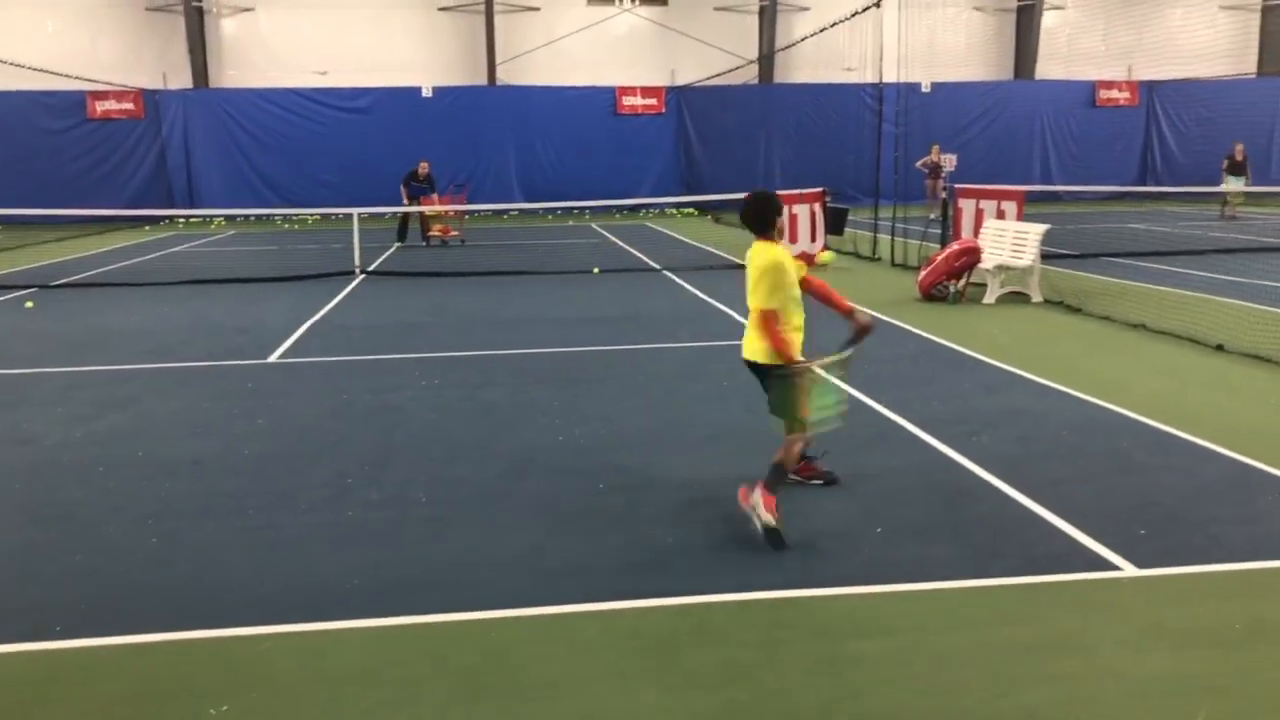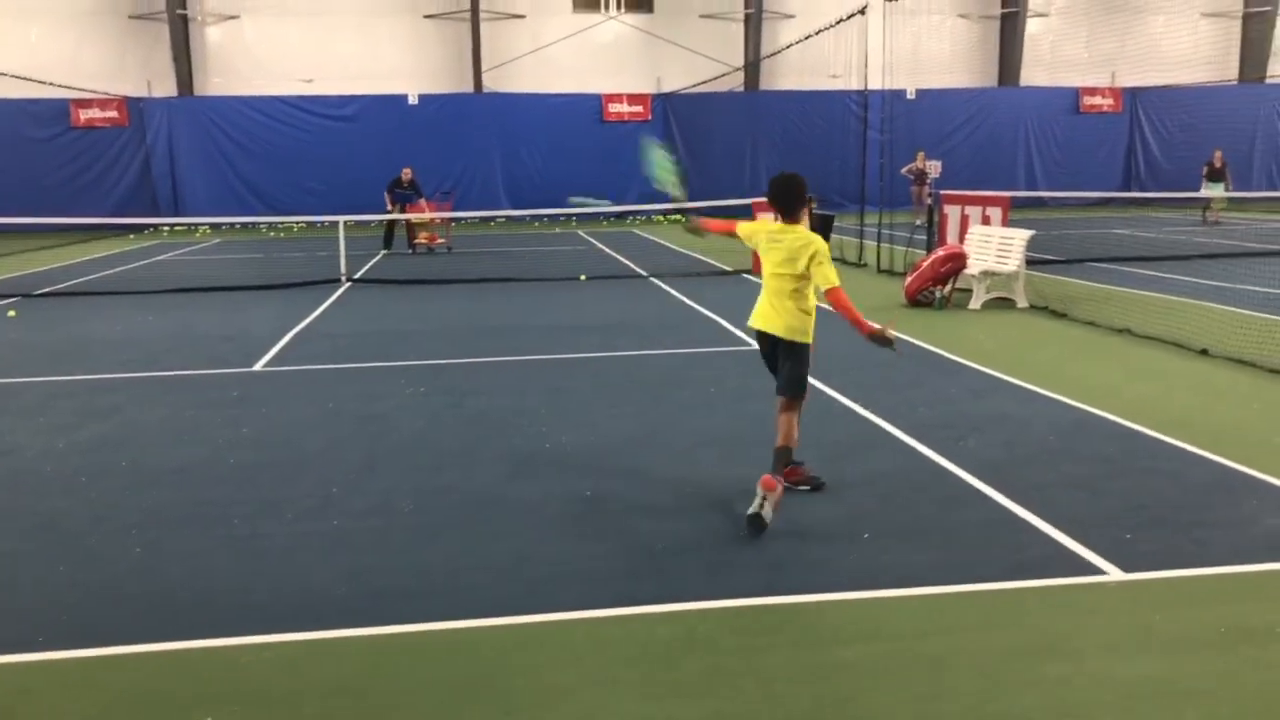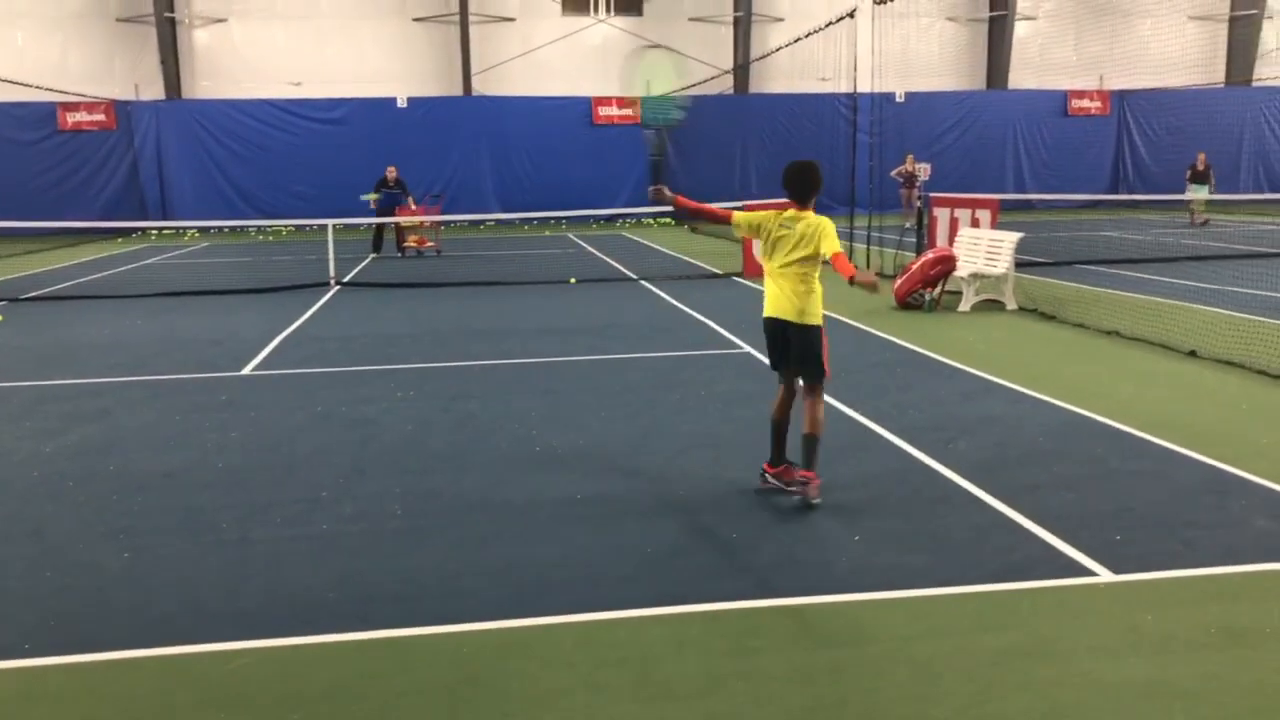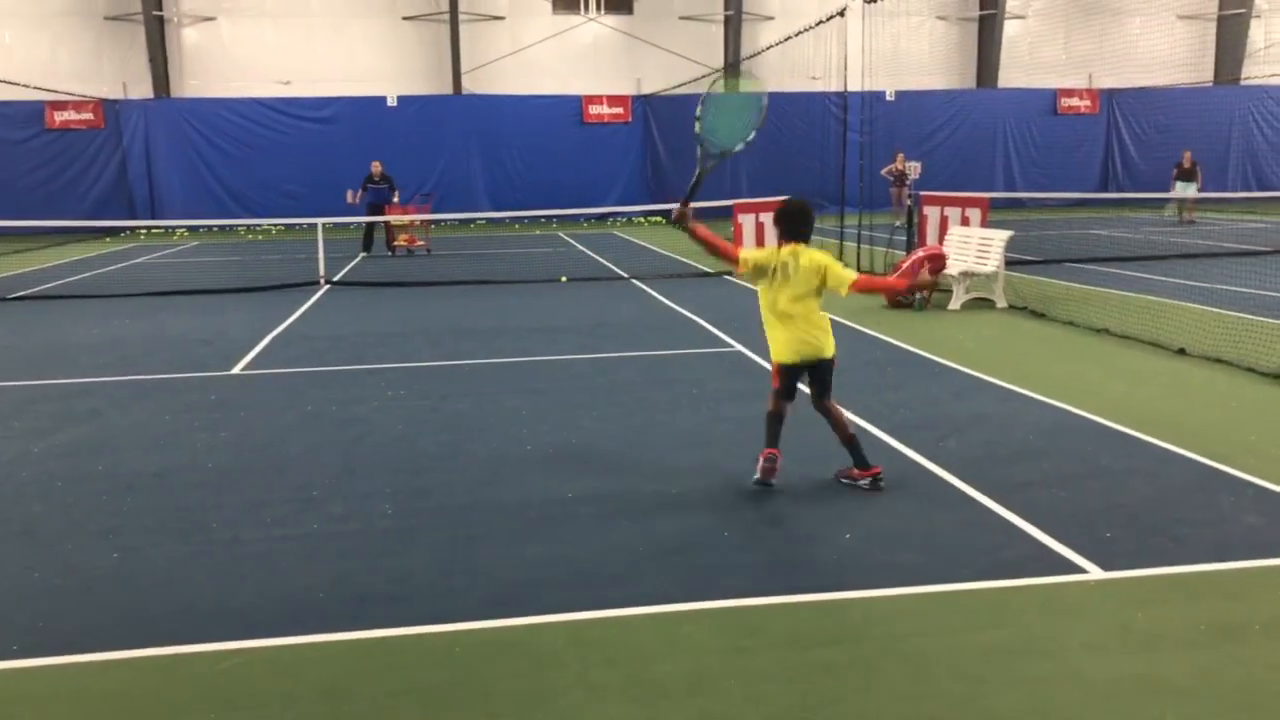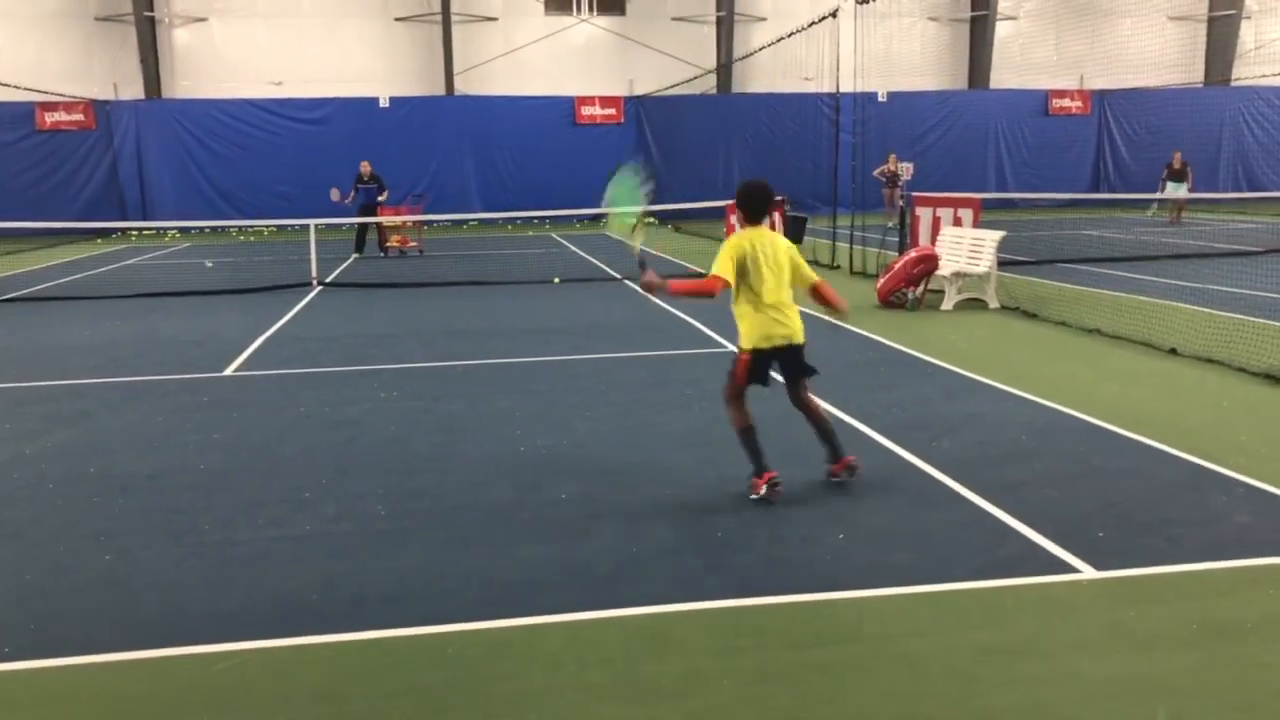
dt=0.2s
person 1, frame 1
left shoulder: (769, 254)
right shoulder: (771, 261)
left elbow: (809, 284)
right elbow: (768, 320)
left wrist: (852, 313)
right wrist: (790, 362)
left hip: (768, 354)
right hip: (775, 357)
left knee: (799, 414)
right knee: (797, 429)
left ankle: (800, 464)
right ankle: (763, 493)
person 1, frame 2
left shoulder: (762, 232)
right shoulder: (813, 244)
left elbow: (731, 226)
right elbow: (832, 292)
left wrist: (700, 224)
right wrist: (867, 329)
left hip: (763, 326)
right hip: (794, 332)
left knee: (791, 396)
right knee: (788, 409)
left ankle: (786, 466)
right ankle: (771, 481)
person 1, frame 3
left shoulder: (769, 221)
right shoulder: (821, 226)
left elbow: (720, 216)
right elbow: (837, 257)
left wrist: (671, 199)
right wrist: (855, 275)
left hip: (774, 314)
right hip: (805, 317)
left knee: (787, 387)
right knee: (813, 393)
left ankle: (776, 465)
right ankle: (807, 474)
person 1, frame 4
left shoulder: (767, 260)
right shoulder: (820, 262)
left elbow: (730, 254)
right elbow: (859, 284)
left wrist: (689, 226)
right wrist: (909, 284)
left hip: (787, 350)
right hip: (820, 347)
left knee: (780, 396)
right knee: (823, 402)
left ankle: (770, 455)
right ankle: (864, 470)
person 1, frame 5
left shoulder: (734, 245)
right shoulder: (783, 244)
left elbow: (713, 287)
right elbow: (816, 287)
left wrist: (664, 286)
right wrist: (839, 306)
left hip: (759, 338)
right hip: (792, 333)
left knee: (734, 398)
right knee: (800, 395)
left ankle: (762, 474)
right ankle: (840, 460)
